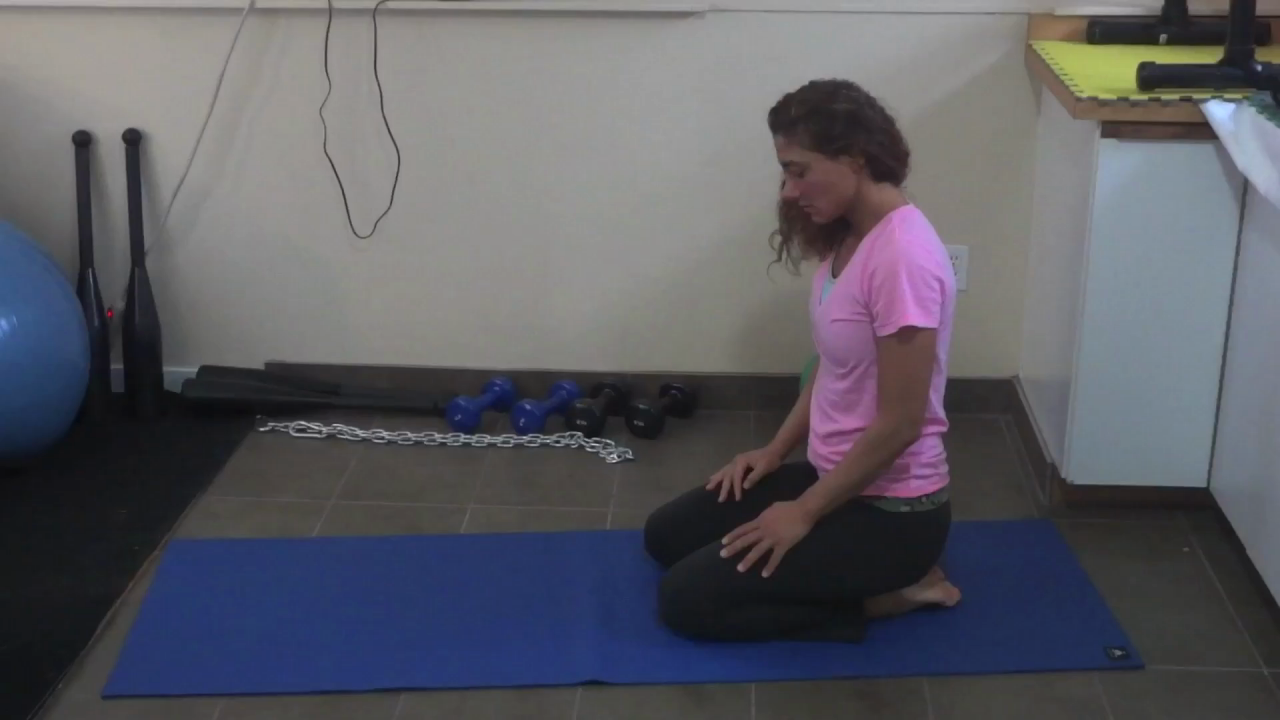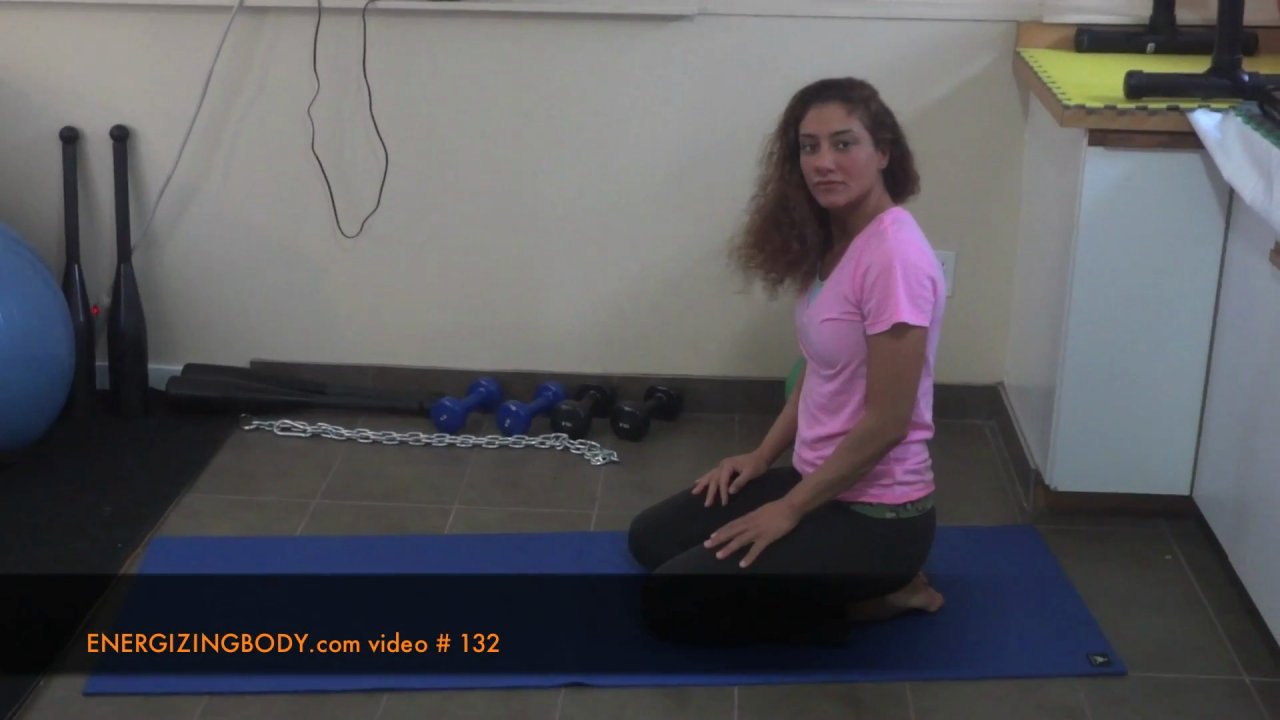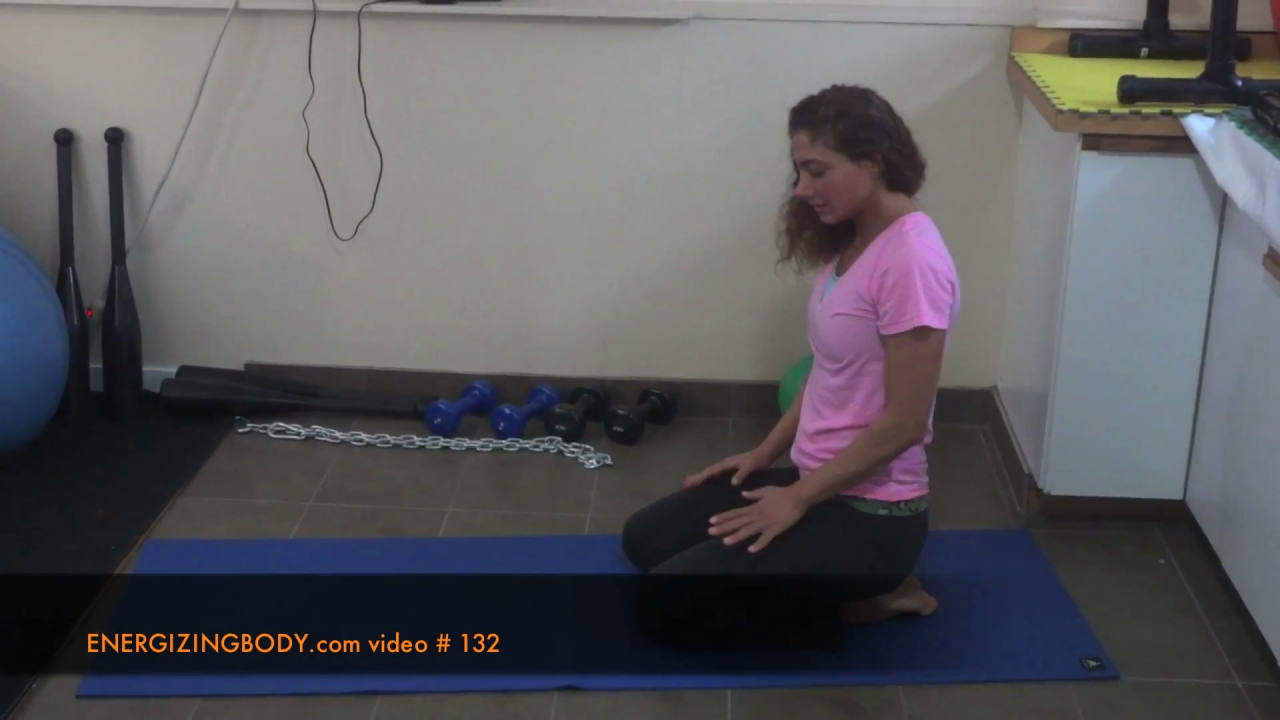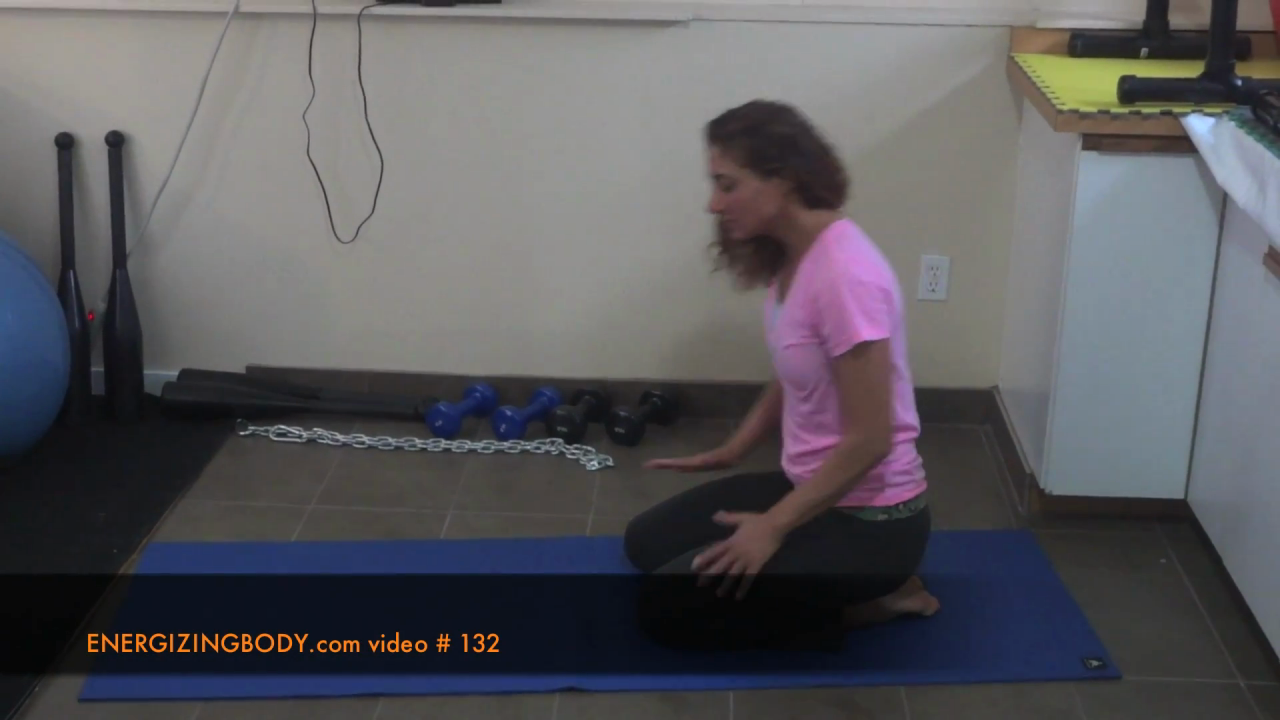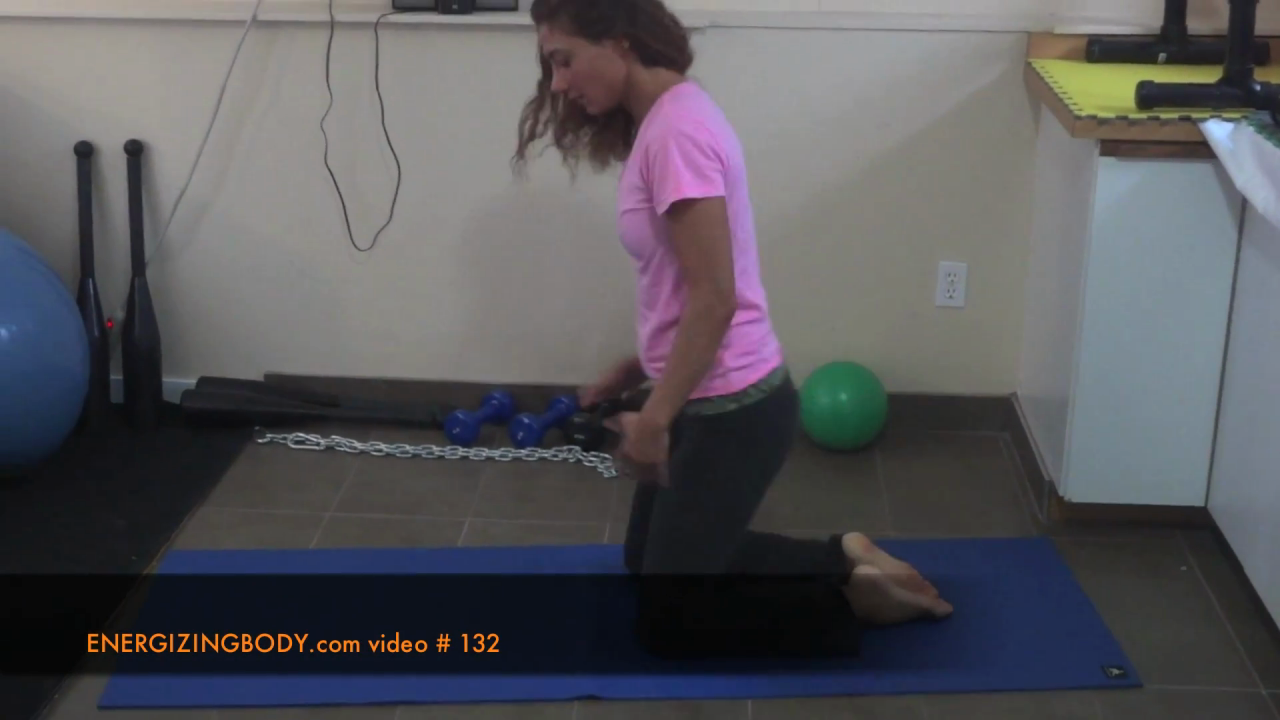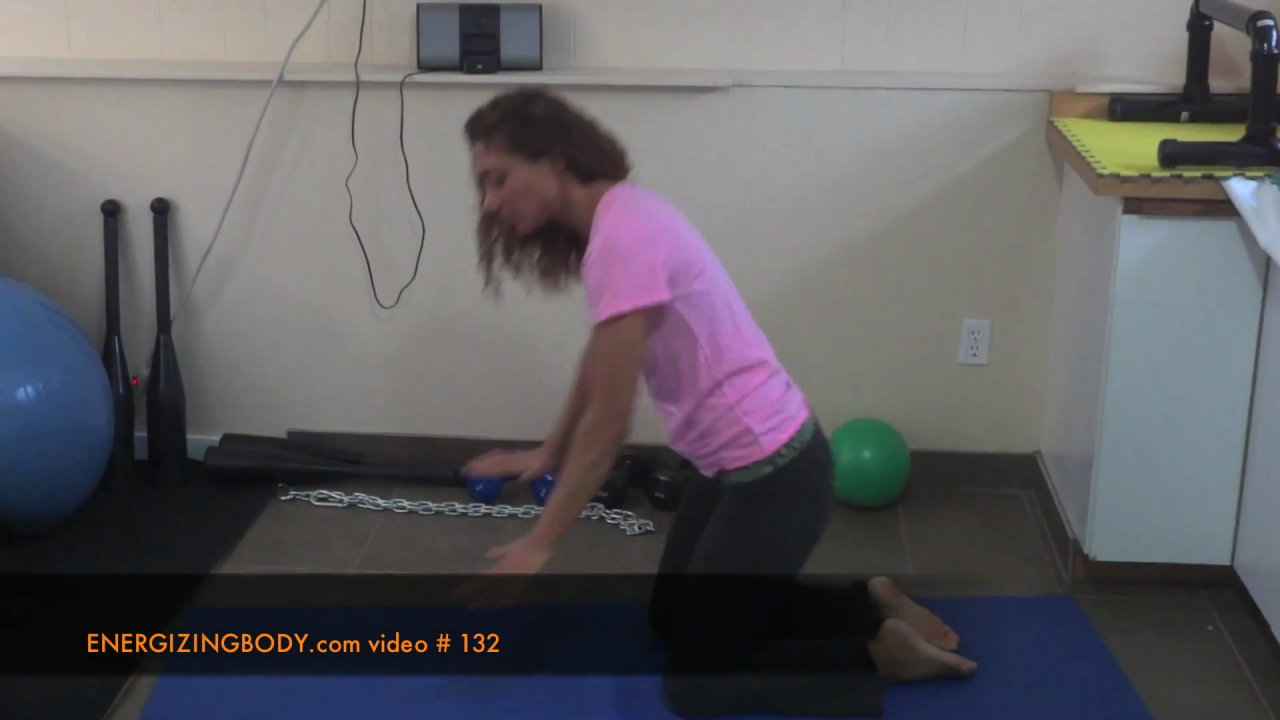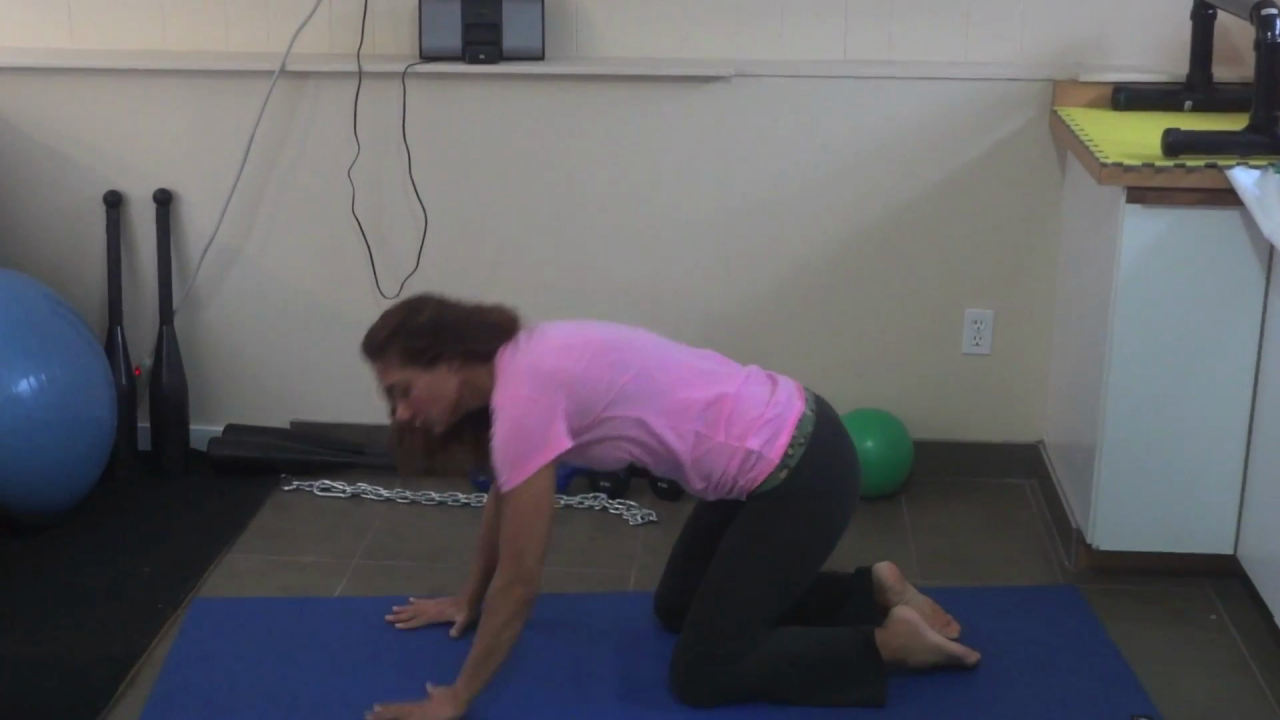
dt=0.7s
person 1, frame 1
left shoulder: (901, 258)
right shoulder: (850, 236)
left elbow: (900, 426)
left wrist: (806, 513)
right wrist: (774, 451)
left hip: (891, 508)
right hip: (837, 475)
left knee: (688, 600)
right knee: (667, 535)
left ankle: (891, 590)
right ankle: (875, 575)
person 1, frame 2
left shoulder: (893, 258)
right shoulder: (831, 241)
left elbow: (887, 424)
left wrist: (790, 510)
right wrist: (762, 457)
left hip: (877, 513)
right hip: (825, 481)
left knee: (671, 602)
right knee: (651, 538)
left ankle: (878, 595)
right ankle: (860, 582)
person 1, frame 3
left shoulder: (911, 262)
right shoulder: (854, 242)
left elbow: (905, 424)
left wrist: (798, 500)
right wrist: (763, 455)
left hip: (871, 512)
right hip: (820, 479)
left knee: (667, 605)
right knee: (645, 539)
left ankle: (866, 598)
right ankle: (853, 581)
person 1, frame 4
left shoulder: (842, 276)
right shoulder: (795, 254)
left elbow: (871, 439)
left wrist: (774, 527)
right wrist: (732, 450)
left hip: (870, 519)
right hip: (817, 488)
left knee: (667, 608)
right knee: (647, 542)
left ankle: (864, 596)
right ankle: (853, 583)
person 1, frame 5
left shoulder: (676, 132)
right shoulder: (666, 118)
left elbow: (714, 299)
left wrist: (658, 417)
right wrist: (645, 360)
left hip: (731, 408)
right hip: (704, 396)
left knee: (671, 622)
right knee: (649, 560)
left ankle: (853, 599)
right ankle: (843, 559)
person 1, frame 6
left shoulder: (622, 238)
right shoulder: (618, 216)
left elbow: (609, 414)
right elbow: (601, 362)
left wrist: (540, 542)
right wrist: (549, 452)
left hip: (772, 474)
right hip: (739, 462)
right knee: (673, 619)
left ankle: (883, 650)
right ankle: (865, 604)
person 1, frame 7
left shoulder: (522, 401)
right shoulder: (519, 360)
left elbow: (520, 581)
right elbow: (505, 502)
right wrist: (469, 598)
left hip: (802, 474)
right hip: (780, 442)
right knee: (675, 607)
left ankle: (889, 638)
right ankle: (874, 590)
